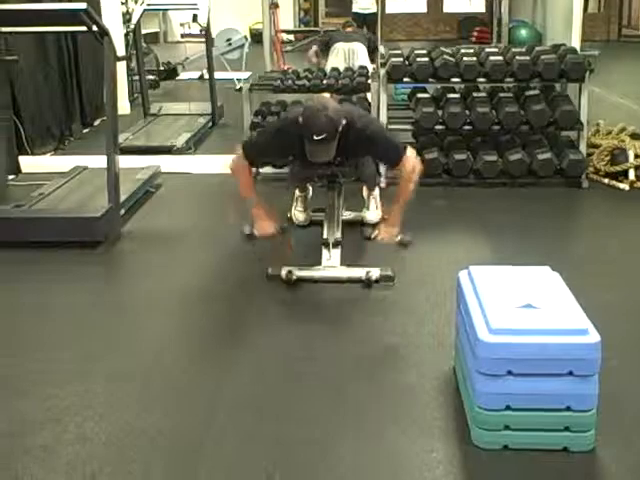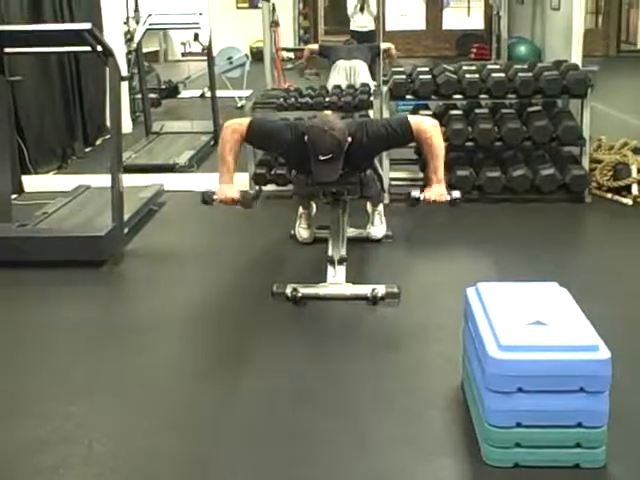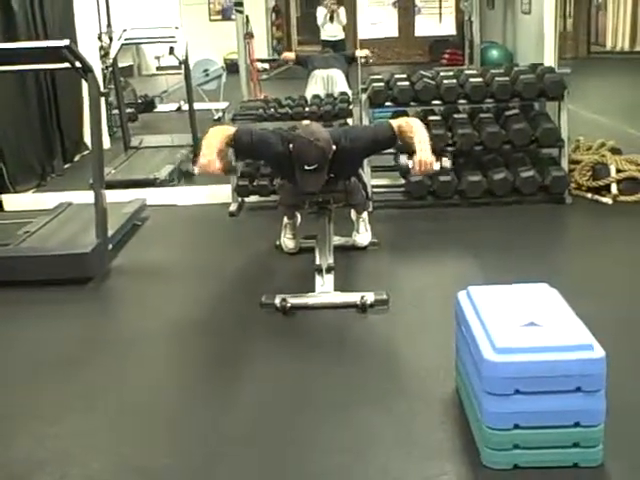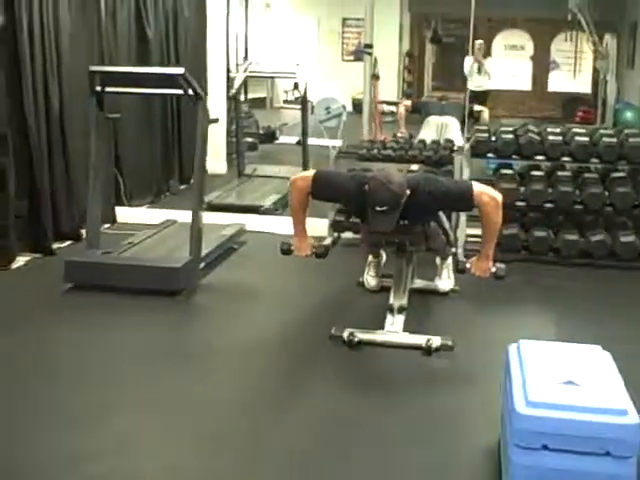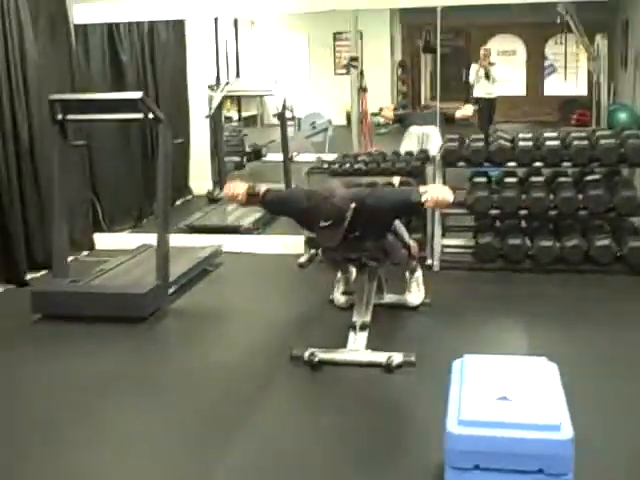
dt=1s
person 1, frame 1
left shoulder: (363, 127)
right shoulder: (285, 129)
left elbow: (411, 165)
right elbow: (240, 164)
left wrist: (393, 221)
right wrist: (261, 216)
left knee: (368, 174)
right knee: (298, 175)
left ankle: (371, 192)
right ankle: (302, 193)
person 1, frame 2
left shoulder: (367, 135)
right shoulder: (291, 137)
left elbow: (428, 125)
right elbow: (233, 127)
left wrist: (437, 183)
right wrist: (226, 182)
left hip: (359, 170)
left knee: (373, 192)
left ankle: (376, 208)
right ankle: (306, 210)
person 1, frame 3
left shoulder: (351, 143)
right shoulder: (277, 146)
left elbow: (407, 123)
right elbow: (222, 132)
left wrist: (423, 150)
right wrist: (209, 155)
left hip: (343, 180)
left knee: (357, 199)
right knee: (288, 203)
left ankle: (360, 216)
right ankle: (291, 220)
person 1, frame 4
left shoulder: (428, 190)
right shoulder: (355, 187)
left elbow: (490, 197)
right elbow: (299, 182)
left wrist: (485, 256)
right wrist: (301, 237)
left ankle: (445, 261)
right ankle: (376, 258)
person 1, frame 5
left shoulder: (377, 203)
right shoulder: (305, 203)
left elbow: (431, 194)
right elbow: (258, 194)
left wrist: (440, 193)
right wrist: (239, 191)
left hip: (381, 239)
left ankle: (413, 272)
right ankle: (345, 274)
